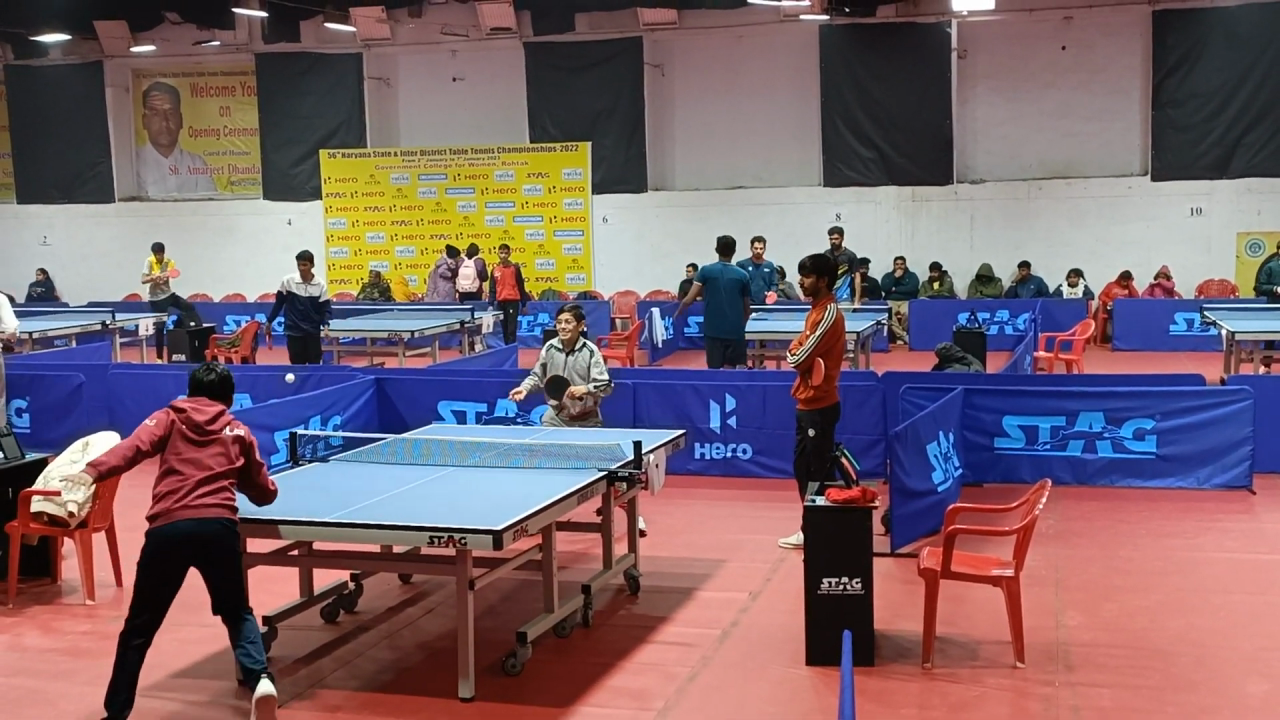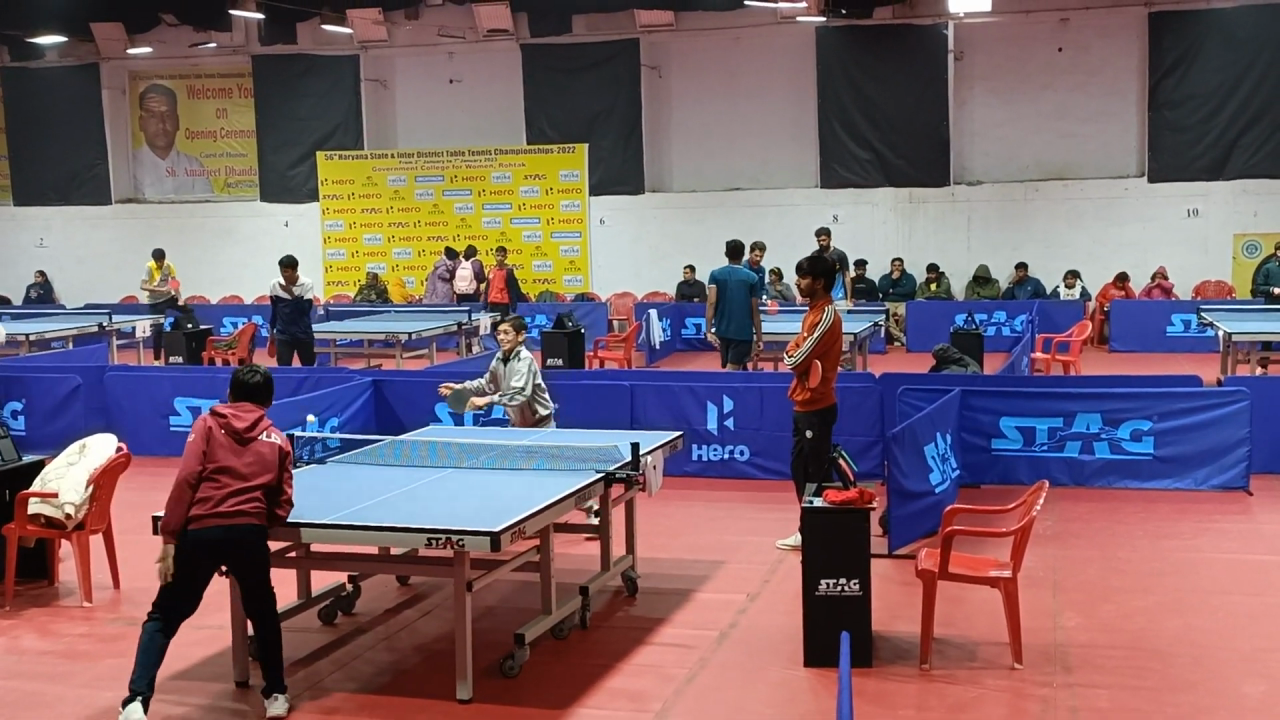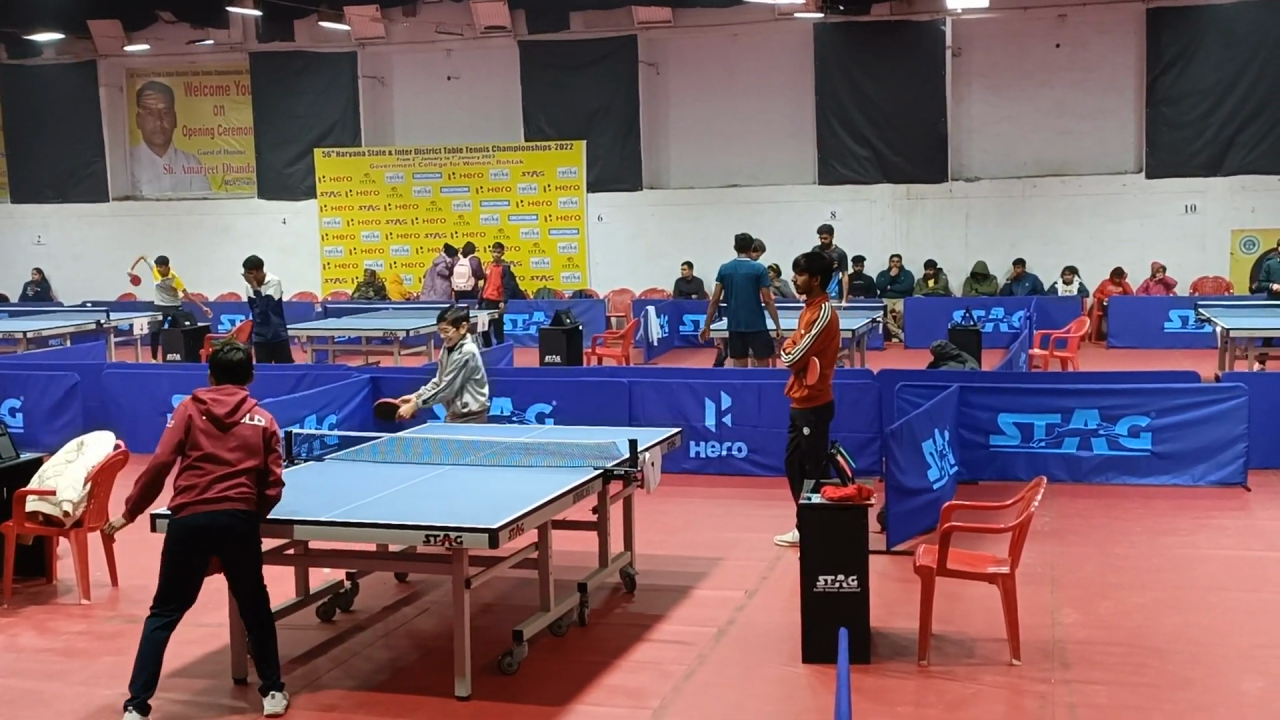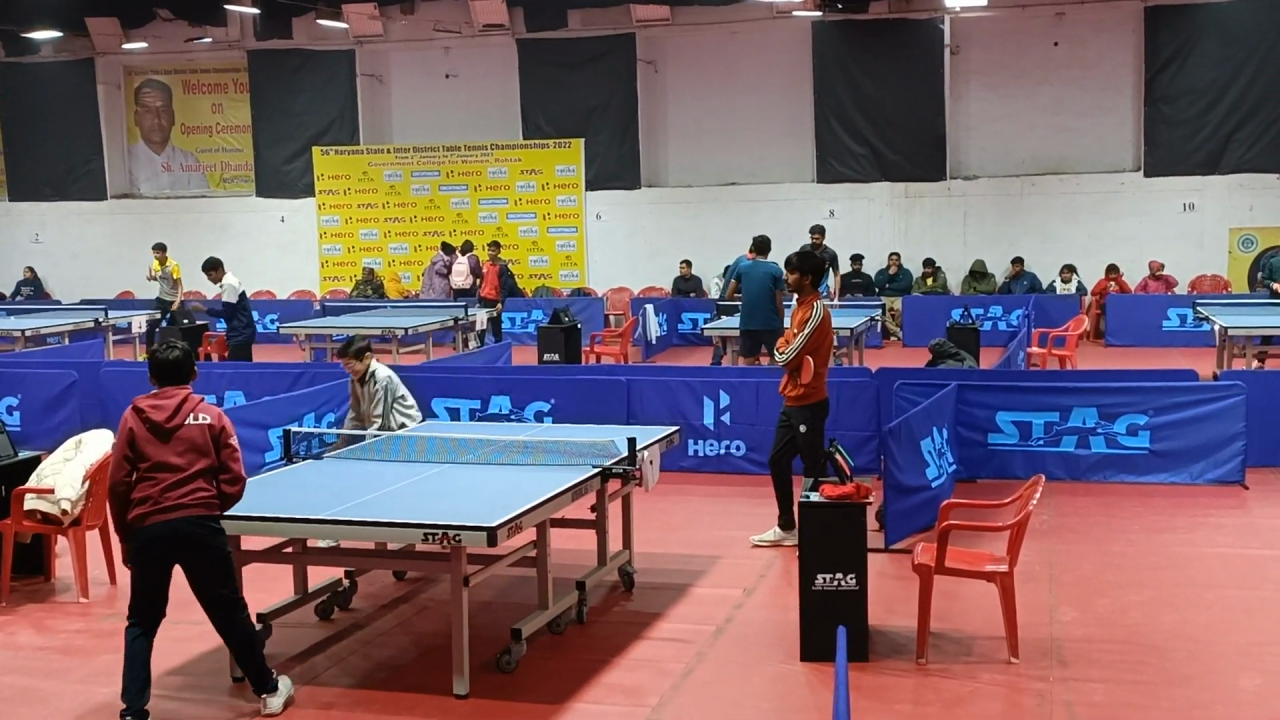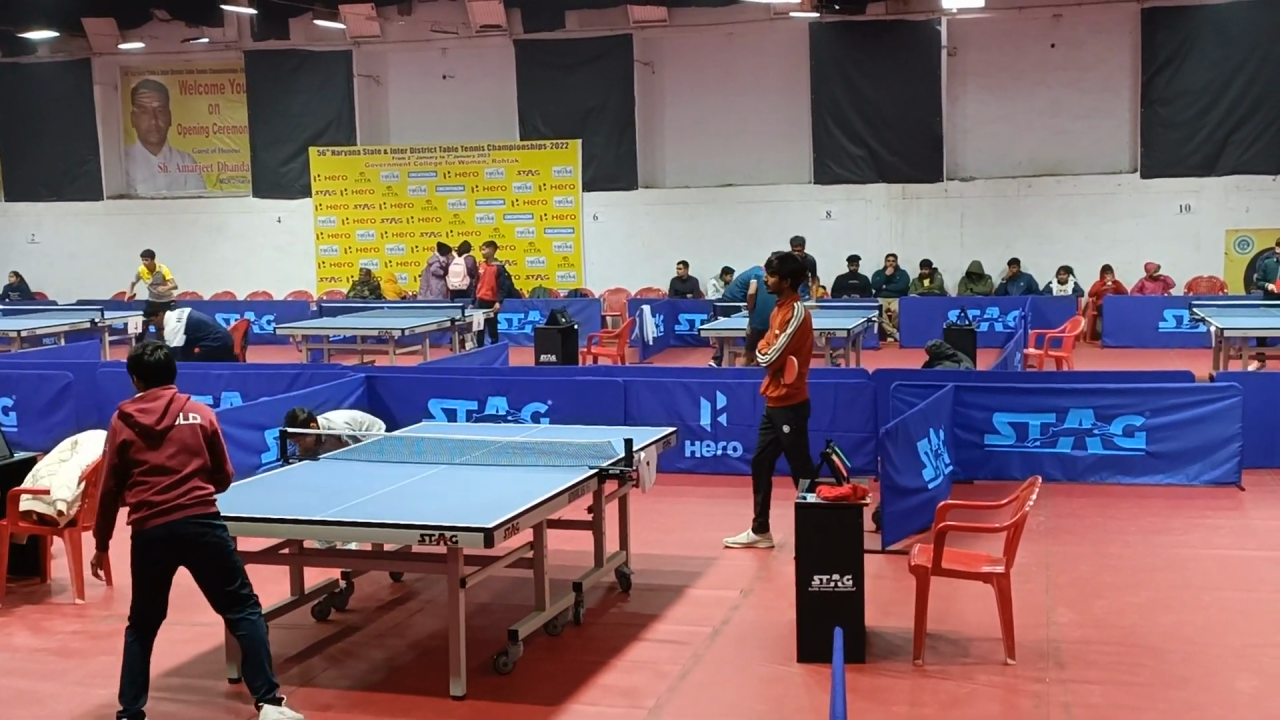
dt=0.3s
person 1, frame 1
left shoulder: (169, 418)
right shoulder: (239, 433)
left elbow: (134, 445)
right elbow: (266, 494)
left wrist: (92, 471)
left hip: (167, 529)
right hip: (219, 529)
left knee: (138, 627)
right knee: (239, 615)
right ankle: (259, 680)
person 1, frame 2
left shoulder: (209, 424)
right shoulder: (278, 440)
left elbow: (187, 480)
right elbow: (282, 508)
left wrist: (169, 539)
left hip: (201, 531)
right hip: (248, 532)
left knee: (163, 617)
right knee: (263, 611)
person 1, frame 3
left shoulder: (190, 409)
right shoulder: (264, 420)
left elbow: (159, 465)
right elbow: (272, 489)
left wrist: (128, 514)
left hip: (189, 520)
right hip: (238, 520)
left knee: (163, 613)
right knee: (255, 606)
person 1, frame 4
left shoulder: (133, 418)
right shoulder: (211, 416)
left elbow: (116, 487)
right elbow: (234, 484)
left wrist: (124, 539)
left hip: (148, 530)
right hip: (200, 525)
left knee: (142, 622)
right knee: (230, 611)
person 1, frame 5
left shoulder: (121, 422)
right shoulder: (201, 414)
left elbow: (109, 492)
right elbow: (224, 478)
left wrist: (101, 544)
left hip: (150, 532)
right hip: (202, 524)
left knee: (142, 625)
right knee: (243, 610)
person 2, frame 1
left shoulder: (829, 314)
right shoulder: (816, 310)
left elbow: (798, 359)
right elbow: (798, 350)
left wrist: (795, 352)
right wrist: (797, 351)
left hip: (819, 405)
right hip: (807, 403)
left knee: (818, 471)
right knee: (803, 467)
person 2, frame 2
left shoulder: (826, 316)
right shoulder: (813, 312)
left elbow: (796, 361)
right elbow: (796, 351)
left wrist: (791, 354)
right wrist: (793, 354)
left hip: (816, 407)
right hip: (804, 404)
left knee: (816, 473)
right knee: (800, 470)
person 2, frame 3
left shoulder: (823, 313)
right shoulder: (809, 309)
left elbow: (793, 358)
right elbow: (793, 350)
left wrist: (787, 350)
right wrist: (791, 349)
left hip: (813, 404)
right hip: (800, 402)
left knee: (814, 470)
right knee: (794, 466)
person 2, frame 4
left shoulder: (815, 311)
right shoulder: (799, 307)
left elbow: (787, 357)
right elbow: (784, 349)
left wrist: (781, 349)
right wrist: (782, 349)
left hip: (808, 402)
right hip: (792, 400)
left knee: (813, 468)
right knee: (778, 462)
right ankle: (785, 528)
person 2, frame 5
left shoulder: (796, 313)
right shoulder: (778, 309)
left elbow: (769, 358)
right elbow: (767, 349)
left wrist: (762, 350)
right wrist: (765, 350)
left hip: (790, 404)
right hip: (774, 402)
left knee: (801, 470)
right knee: (760, 464)
right ankle: (760, 530)
